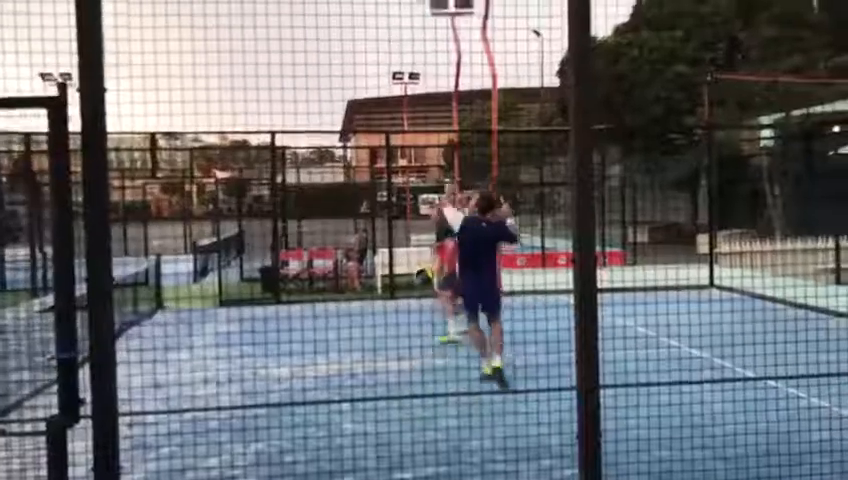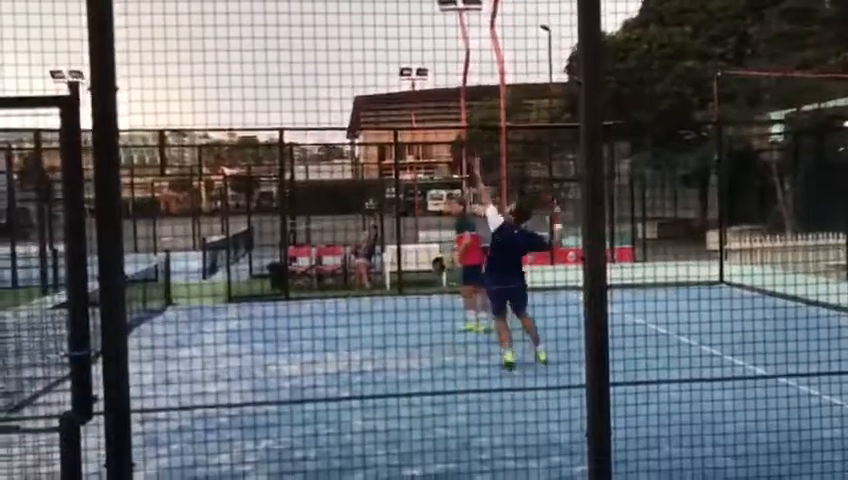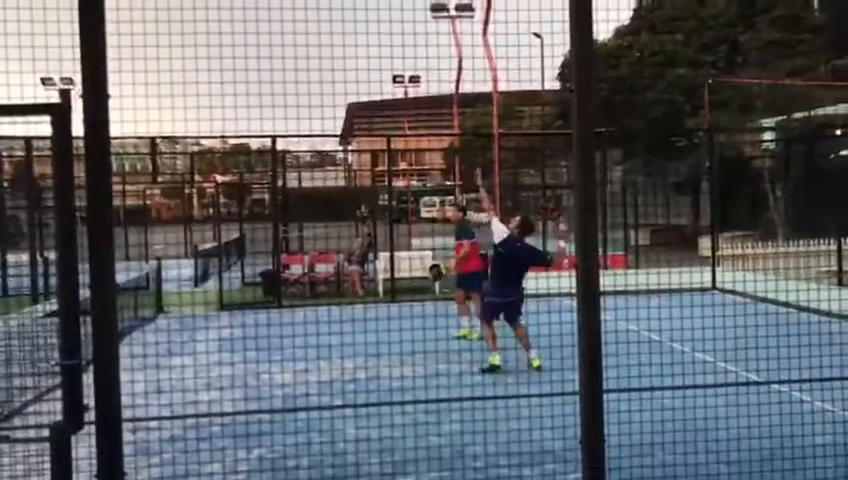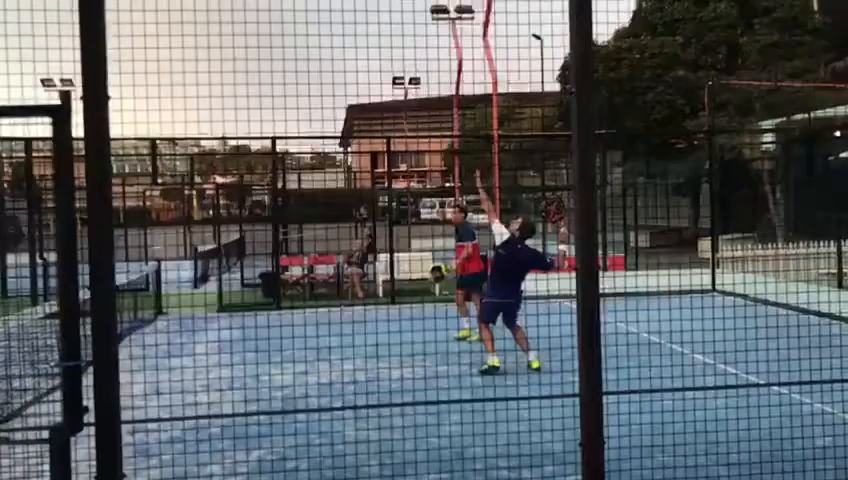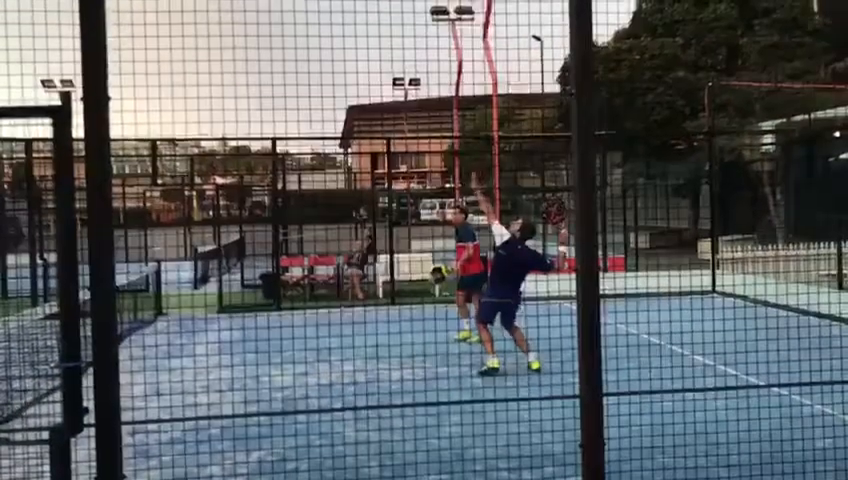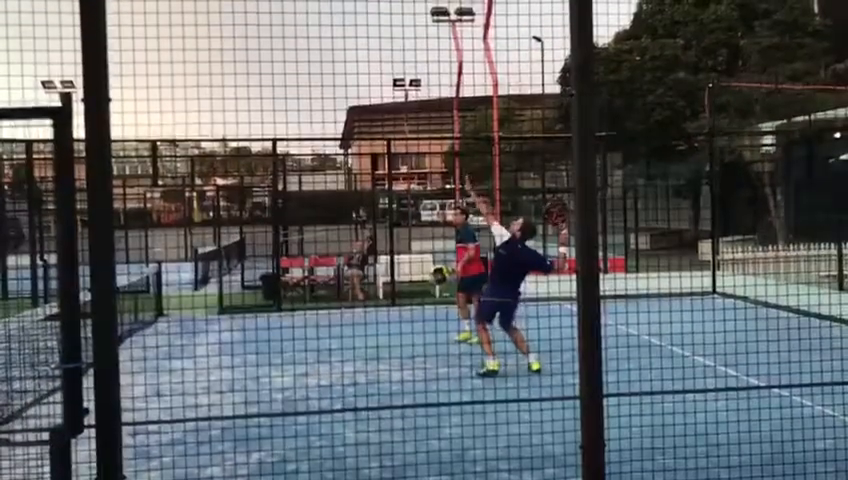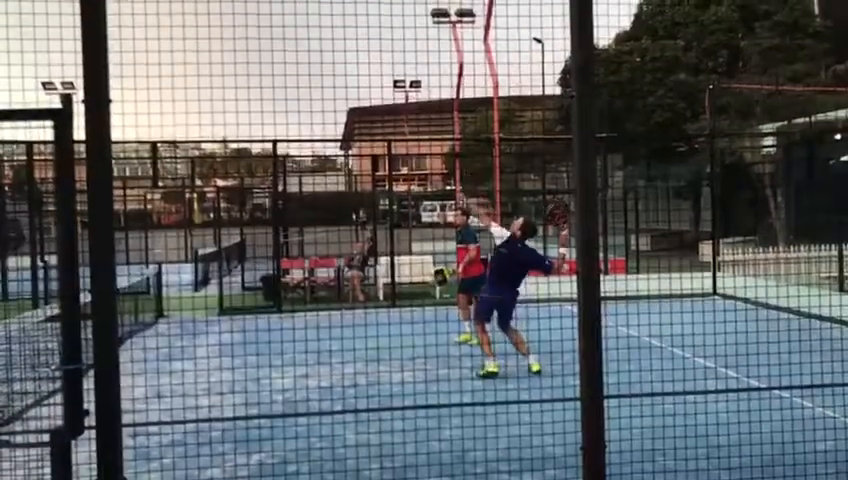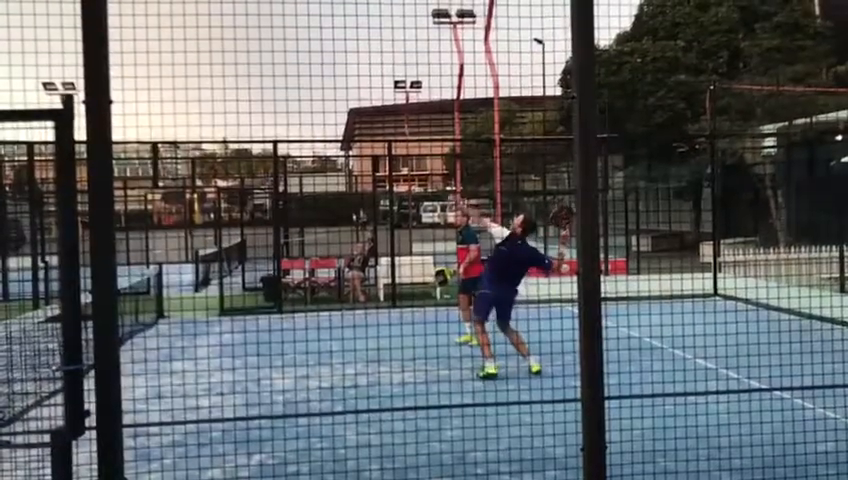
dt=0.3s
person 1, frame 1
left shoulder: (464, 222)
right shoulder: (497, 227)
left elbow: (445, 208)
right elbow: (514, 238)
right wrist: (506, 218)
left hip: (467, 282)
right hip: (488, 282)
left knee: (473, 323)
right knee: (495, 322)
left ankle: (486, 365)
right ankle: (496, 363)
person 1, frame 2
left shoulder: (499, 226)
right shoulder: (528, 237)
left elbow: (485, 200)
right elbow: (552, 243)
left wrist: (477, 175)
left hip: (495, 283)
right hip: (516, 283)
left knee: (500, 318)
right knee: (522, 315)
left ankle: (508, 355)
right ankle: (540, 350)
person 1, frame 3
left shoulder: (503, 238)
right shoulder: (531, 252)
left elbow: (490, 210)
right elbow: (555, 260)
left wrist: (480, 186)
right wrist: (562, 239)
left hip: (495, 294)
right hip: (515, 294)
left knee: (486, 322)
right knee: (515, 323)
left ankle: (495, 358)
right ankle: (533, 357)
person 1, frame 4
left shoulder: (504, 239)
right shoulder: (532, 254)
left elbow: (490, 212)
right elbow: (555, 265)
left wrist: (480, 187)
left hip: (494, 295)
right hip: (513, 296)
left knee: (483, 323)
right knee: (512, 324)
left ankle: (492, 360)
right ankle: (532, 358)
person 1, frame 5
left shoulder: (504, 240)
right shoulder: (531, 255)
left elbow: (489, 213)
right elbow: (555, 266)
left wrist: (477, 190)
left hip: (494, 295)
right hip: (512, 296)
left knee: (482, 324)
right knee: (510, 325)
left ankle: (492, 361)
right ankle: (532, 359)
person 1, frame 6
left shoulder: (505, 240)
right shoulder: (531, 255)
left elbow: (488, 215)
right elbow: (553, 269)
left wrist: (473, 195)
left hip: (492, 295)
right hip: (511, 296)
left knee: (481, 323)
right knee: (508, 325)
left ankle: (491, 362)
right ankle: (532, 359)
person 1, frame 7
left shoulder: (505, 238)
right shoulder: (531, 254)
left elbow: (485, 219)
right elbow: (554, 268)
left hip: (491, 292)
right hip: (509, 295)
left knee: (480, 324)
right knee: (506, 326)
left ankle: (491, 365)
right ankle: (532, 361)
person 1, frame 8
left shoulder: (505, 236)
right shoulder: (531, 252)
left elbow: (484, 222)
right elbow: (553, 267)
left hip: (488, 290)
right hip: (508, 293)
left knee: (479, 323)
right knee: (505, 326)
left ankle: (490, 366)
right ankle: (532, 362)
person 2, frame 1
left shoulder: (444, 227)
right shoulder: (443, 227)
left elbow: (450, 247)
left wrist: (445, 266)
left hip: (452, 268)
right hip: (452, 267)
left knee: (445, 297)
right knee: (451, 298)
left ankle: (453, 333)
right ankle: (455, 329)
person 2, frame 2
left shoulder: (464, 220)
right shoulder: (461, 220)
left elbow: (467, 240)
left wrist: (458, 253)
right wrist: (458, 253)
left hip: (474, 262)
right hip: (469, 262)
left knee: (479, 292)
right knee: (466, 292)
left ankle: (484, 323)
right ankle: (472, 322)
person 2, frame 3
left shoulder: (464, 227)
right shoulder: (460, 227)
left elbow: (467, 248)
left wrist: (456, 260)
right wrist: (456, 261)
left hip: (473, 269)
right hip: (465, 269)
left knee: (476, 298)
right knee: (460, 297)
right ankle: (466, 328)
person 2, frame 4
left shoulder: (466, 229)
right shoulder: (460, 228)
left elbow: (469, 250)
left wrist: (459, 262)
right wrist: (458, 264)
left hip: (474, 270)
right hip: (465, 270)
left knee: (477, 300)
right knee: (459, 299)
right ankle: (466, 330)
person 2, frame 5
left shoulder: (466, 230)
right shoulder: (459, 229)
left elbow: (470, 251)
left wrist: (459, 263)
right wrist: (457, 264)
left hip: (475, 272)
right hip: (466, 271)
left knee: (477, 302)
right knee: (460, 300)
right ankle: (466, 331)
person 2, frame 6
left shoulder: (467, 231)
right shoulder: (459, 231)
left elbow: (471, 252)
left wrist: (461, 264)
right wrist: (458, 265)
left hip: (474, 272)
right hip: (466, 273)
left knee: (476, 302)
right knee: (461, 301)
right ankle: (467, 332)
person 2, frame 7
left shoulder: (468, 232)
right shoulder: (460, 232)
left elbow: (473, 252)
left wrist: (462, 265)
right wrist: (459, 267)
left hip: (474, 273)
right hip: (466, 273)
right knee: (462, 302)
right ankle: (468, 333)
person 2, frame 8
left shoulder: (469, 232)
right shoulder: (460, 232)
left elbow: (474, 253)
left wrist: (463, 265)
right wrist: (459, 268)
left hip: (474, 274)
right hip: (466, 274)
right knee: (463, 302)
right ankle: (469, 334)
